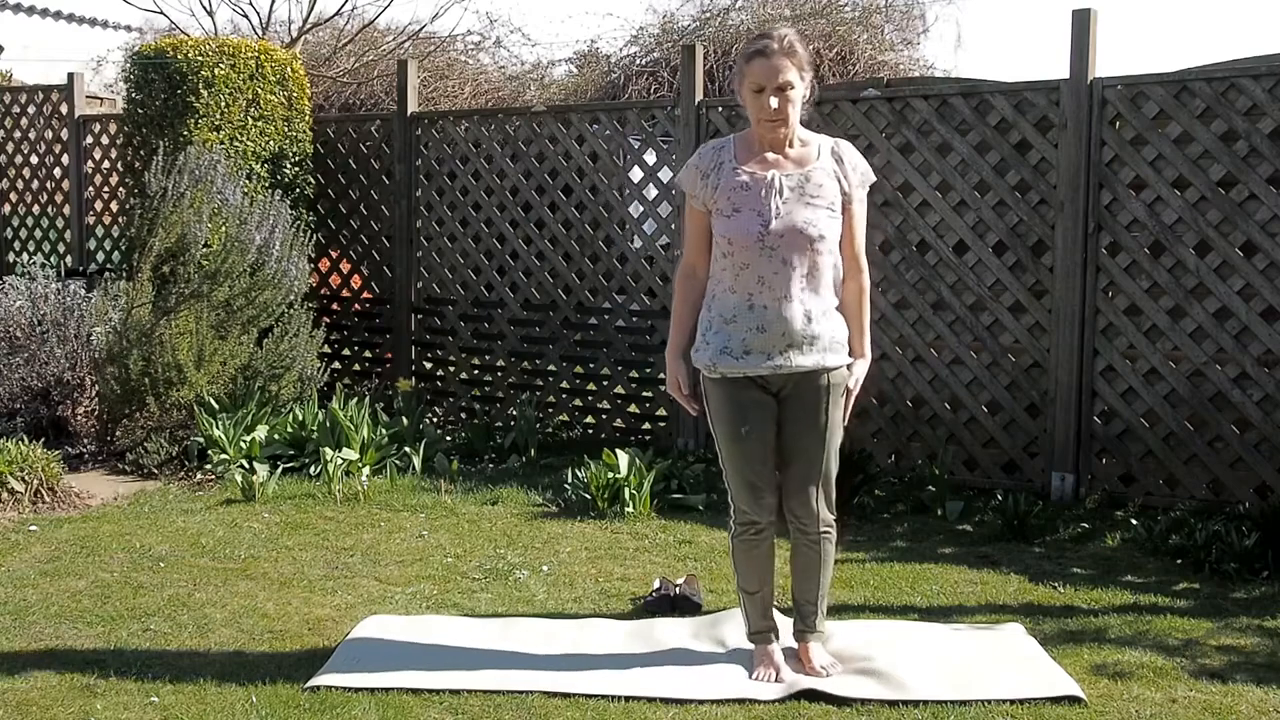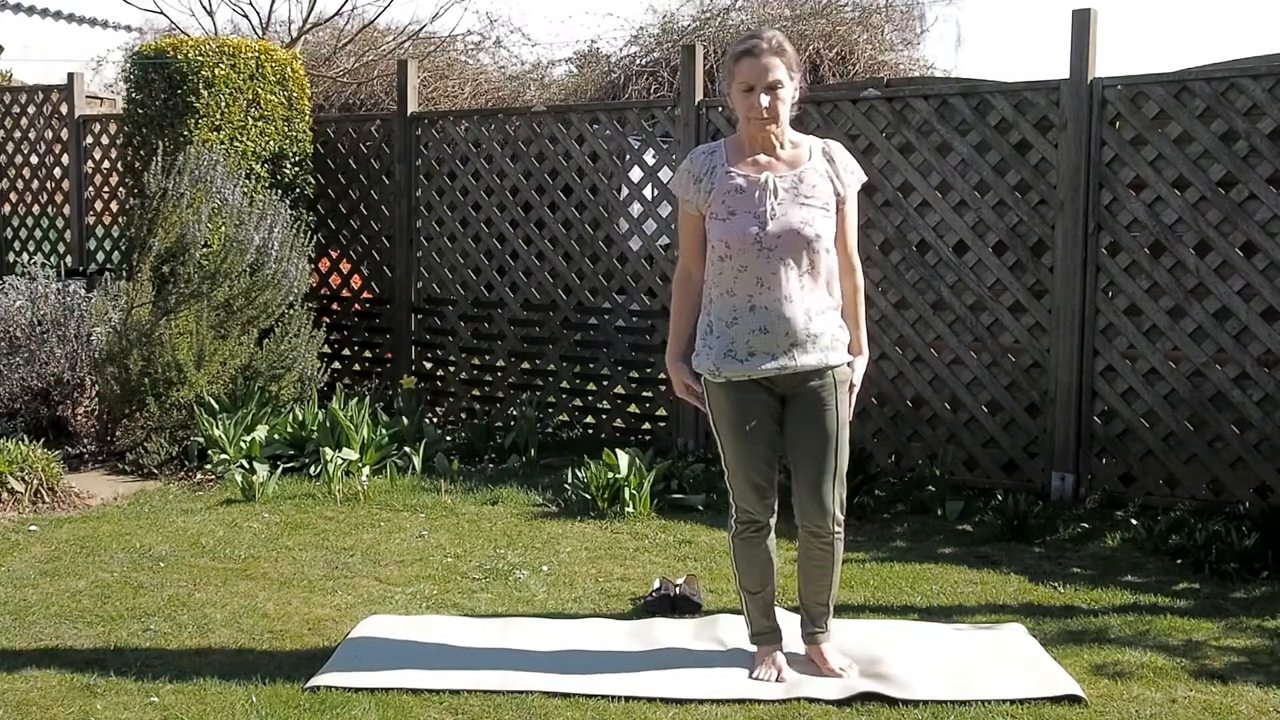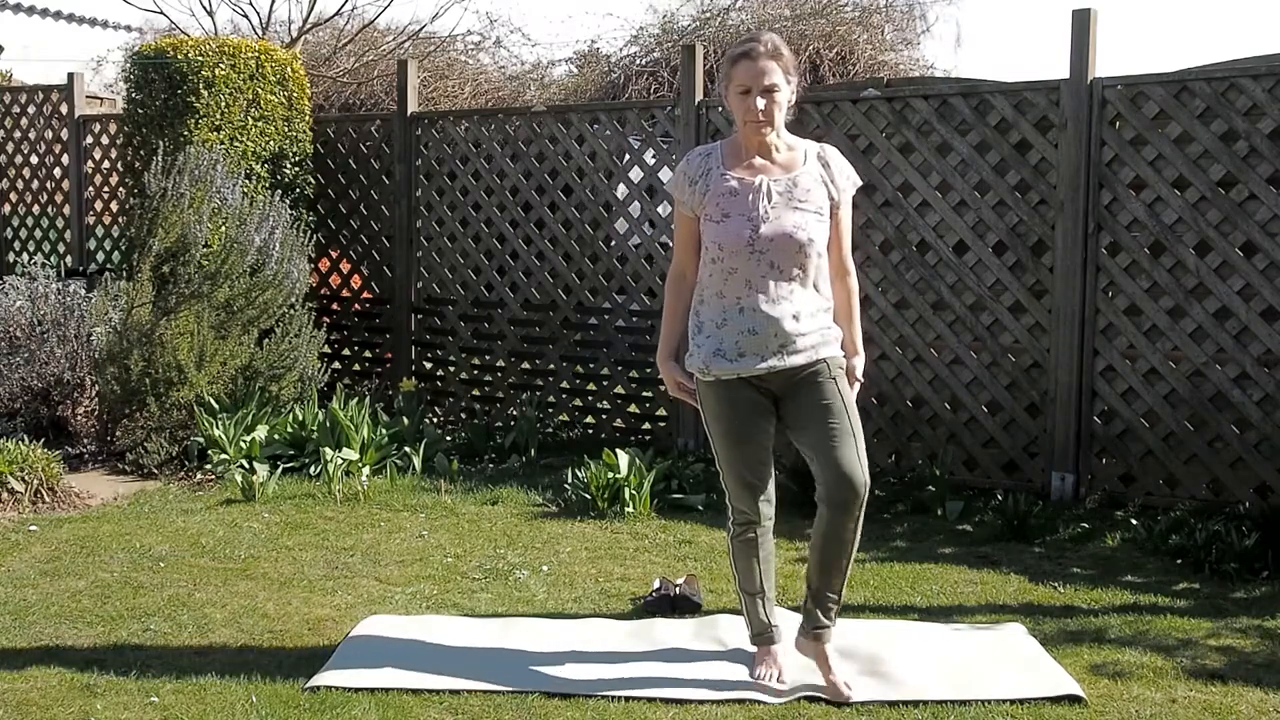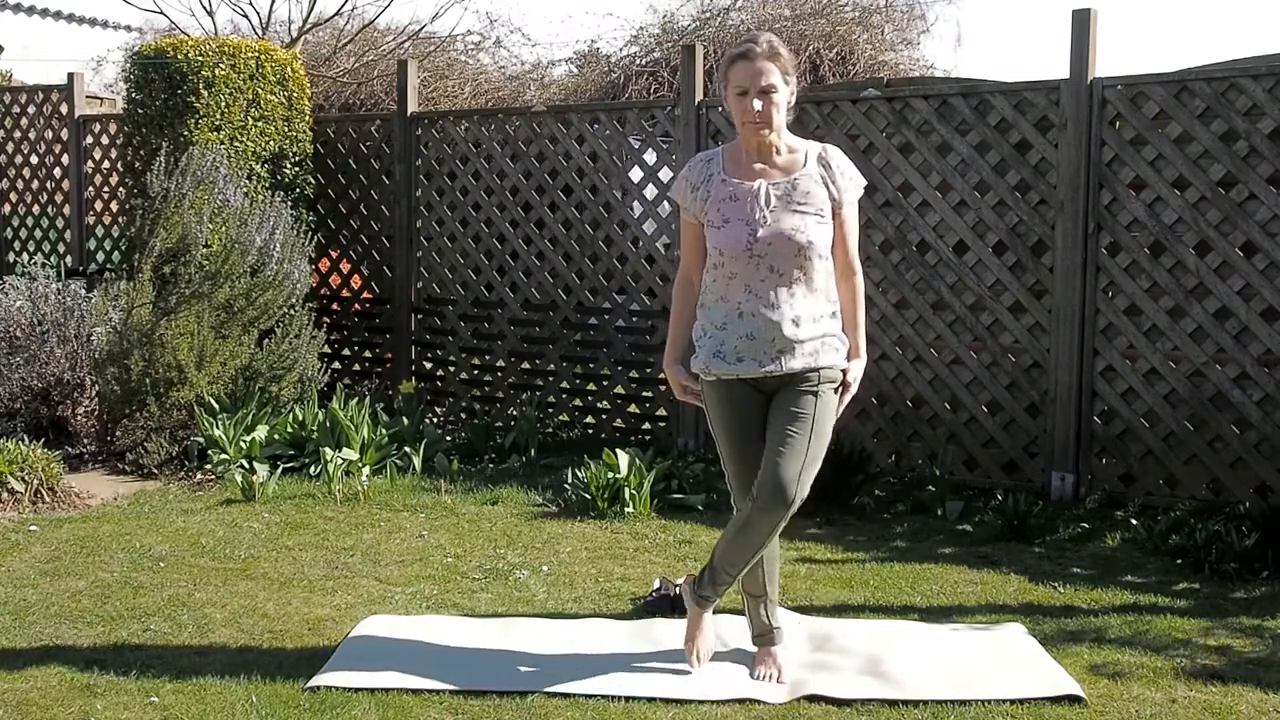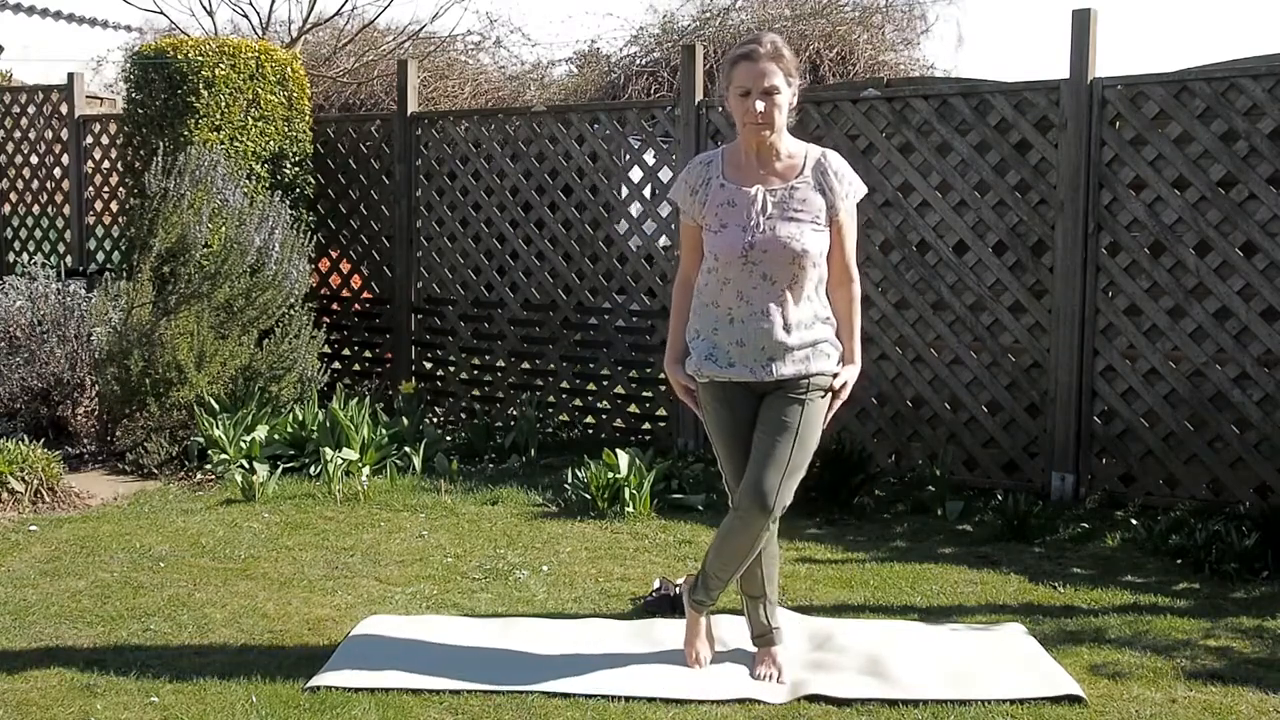
dt=0.7s
person 1, frame 1
left shoulder: (839, 162)
right shoulder: (713, 165)
left elbow: (854, 268)
right elbow: (694, 268)
left wrist: (861, 353)
right wrist: (676, 352)
left hip: (816, 364)
right hip: (733, 364)
left knee: (812, 510)
right knee: (752, 511)
left ankle: (810, 634)
right ankle: (763, 638)
person 1, frame 2
left shoulder: (831, 162)
right shoulder: (704, 169)
left elbow: (848, 266)
right elbow: (689, 271)
left wrist: (859, 349)
right wrist: (676, 355)
left hip: (819, 363)
right hip: (734, 368)
left knee: (823, 512)
right knee: (753, 511)
left ankle: (818, 634)
right ankle: (765, 640)
person 1, frame 3
left shoulder: (825, 167)
right shoulder: (699, 172)
left elbow: (841, 269)
right elbow: (683, 272)
left wrist: (854, 348)
right wrist: (667, 354)
left hip: (810, 359)
right hip: (725, 367)
left knee: (848, 482)
right knee: (749, 508)
left ankle: (816, 629)
right ankle: (765, 638)
person 1, frame 4
left shoulder: (828, 168)
right shoulder: (702, 176)
left elbow: (848, 271)
right elbow: (690, 275)
left wrist: (858, 352)
right wrist: (674, 356)
left hip: (812, 363)
right hip: (728, 367)
left knee: (782, 493)
right knee: (751, 501)
left ankle: (703, 592)
right ankle: (766, 636)
person 1, frame 5
left shoulder: (827, 173)
right shoulder: (702, 177)
left elbow: (844, 276)
right elbow: (688, 276)
left wrist: (850, 357)
right wrist: (673, 356)
left hip: (802, 368)
right hip: (720, 368)
left knee: (765, 503)
right knee: (751, 504)
left ankle: (699, 596)
right ankle: (766, 637)
